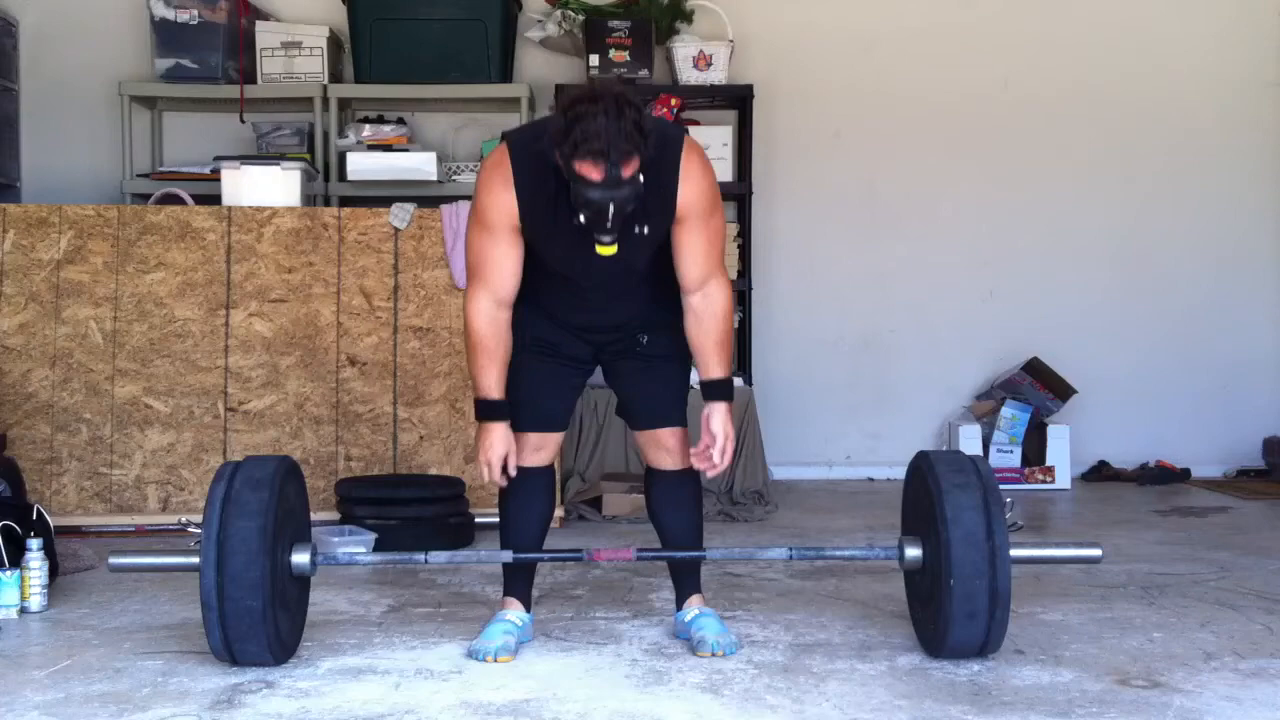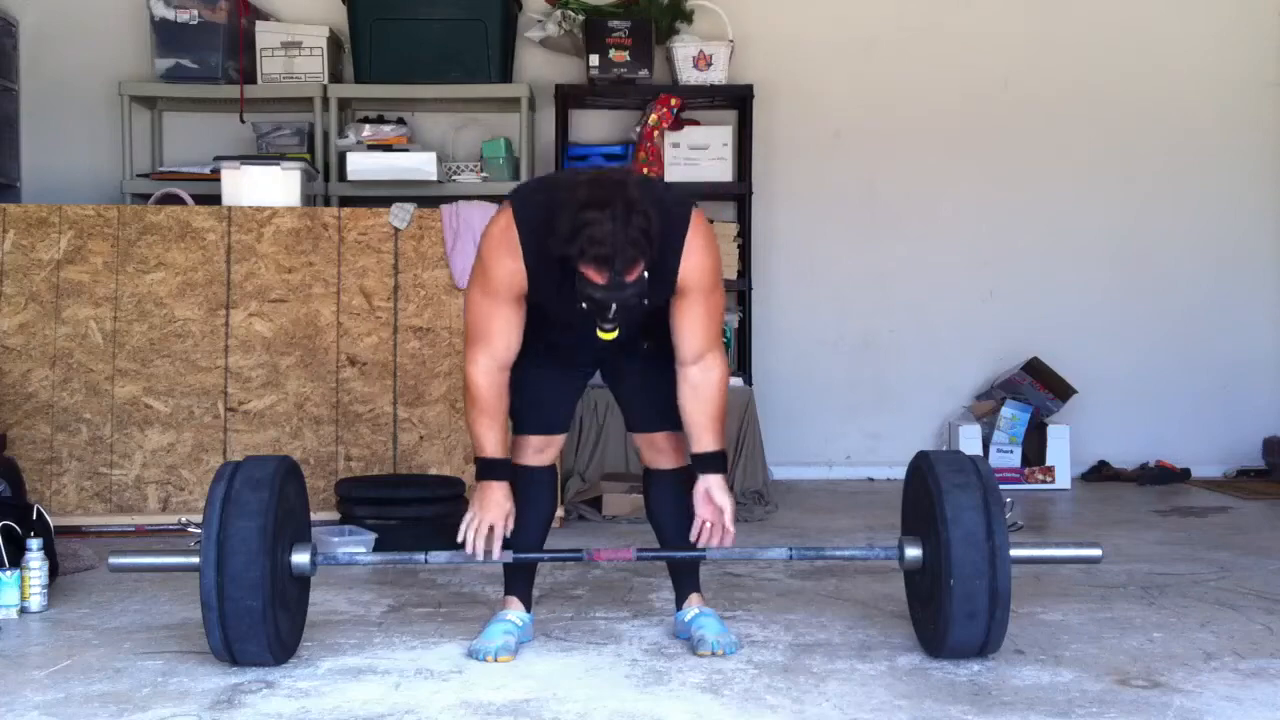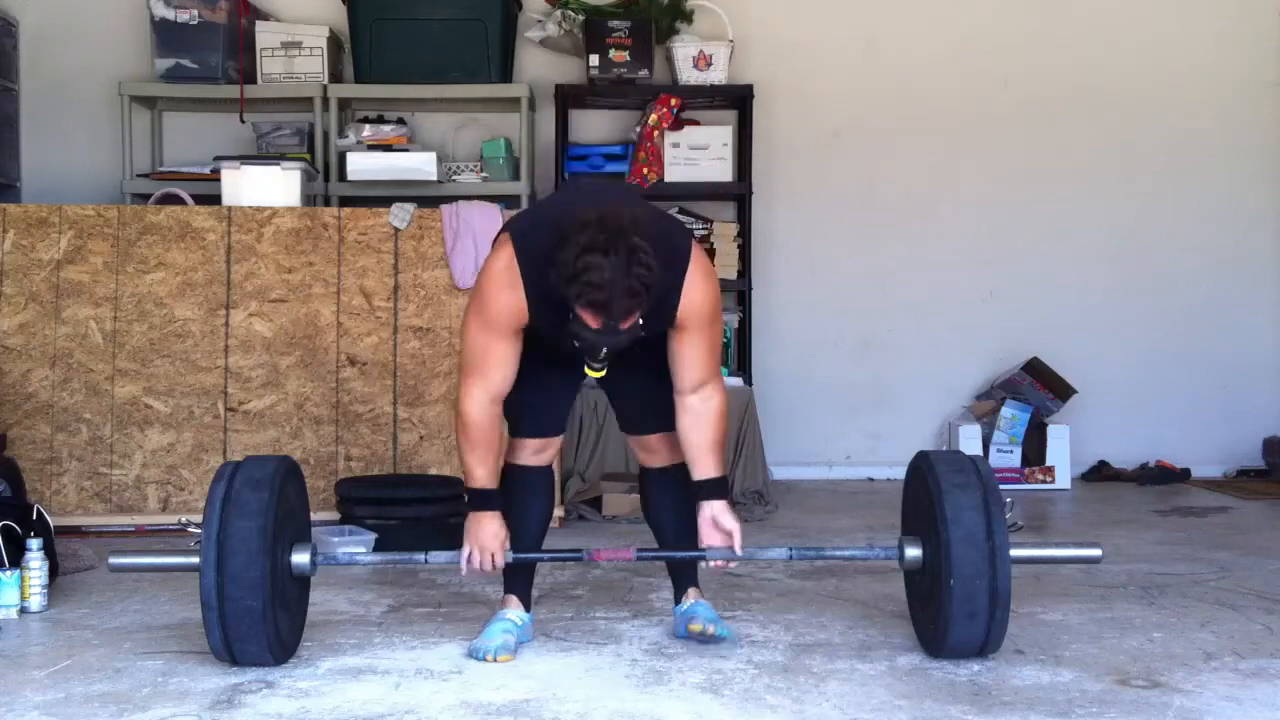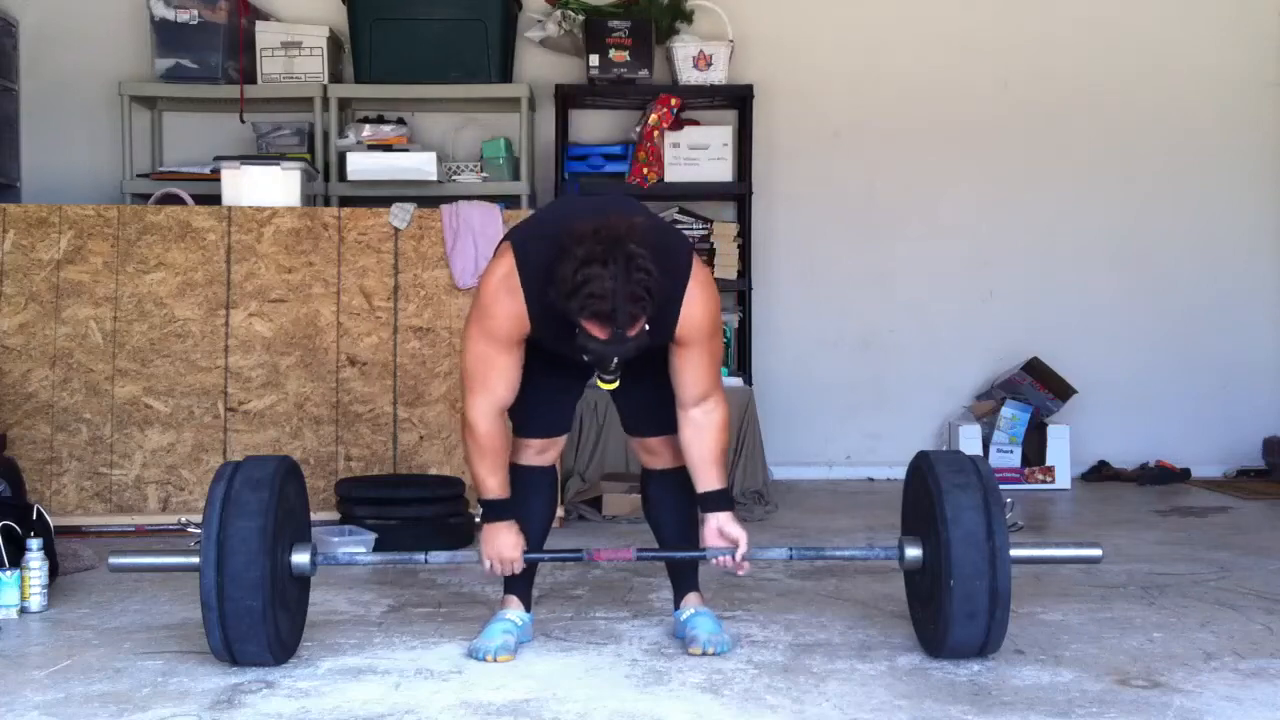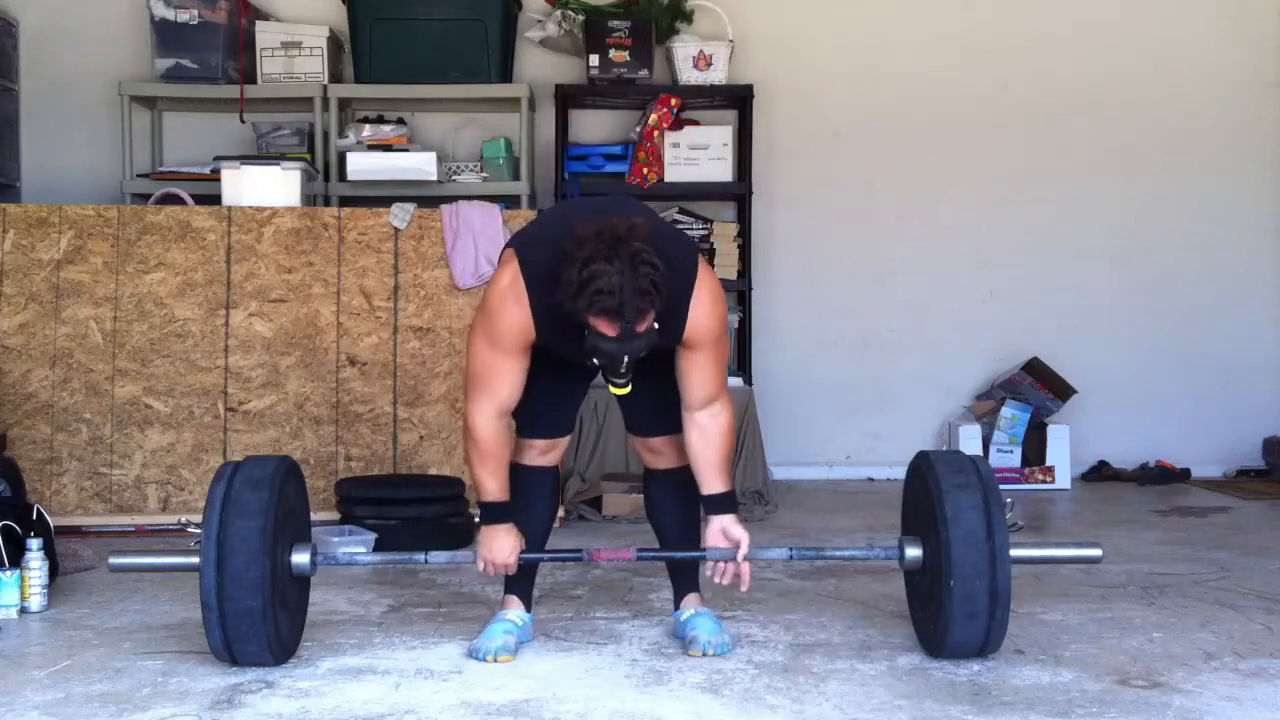
dt=0.2s
person 1, frame 1
left shoulder: (683, 167)
right shoulder: (509, 172)
left elbow: (706, 288)
right elbow: (489, 302)
left wrist: (718, 395)
right wrist: (492, 415)
left hip: (649, 321)
right hip: (546, 324)
left knee: (668, 446)
right knee: (531, 449)
left ankle: (691, 603)
right ankle: (515, 606)
person 1, frame 2
left shoulder: (687, 238)
right shoulder: (514, 239)
left elbow: (699, 360)
right elbow: (488, 365)
left wrist: (711, 470)
right wrist: (492, 476)
left hip: (648, 331)
right hip: (547, 332)
left knee: (666, 446)
right knee: (533, 446)
left ankle: (691, 604)
right ankle: (516, 607)
person 1, frame 3
left shoulder: (688, 276)
right shoulder: (511, 272)
left elbow: (697, 392)
right elbow: (480, 395)
left wrist: (712, 496)
right wrist: (483, 506)
right hip: (542, 338)
left knee: (660, 446)
right knee: (532, 446)
left ankle: (689, 596)
right ankle: (515, 606)
person 1, frame 4
left shoulder: (688, 287)
right shoulder: (512, 283)
left elbow: (699, 406)
right elbow: (484, 409)
left wrist: (716, 507)
right wrist: (497, 515)
right hip: (546, 340)
left knee: (661, 447)
right knee: (534, 446)
left ankle: (690, 601)
right ankle: (515, 606)
person 1, frame 5
left shoulder: (695, 292)
right shoulder: (518, 287)
left elbow: (705, 409)
right elbow: (486, 413)
left wrist: (721, 511)
right wrist: (495, 518)
right hip: (552, 342)
left knee: (666, 448)
right knee: (537, 447)
left ankle: (690, 601)
right ankle: (515, 605)
